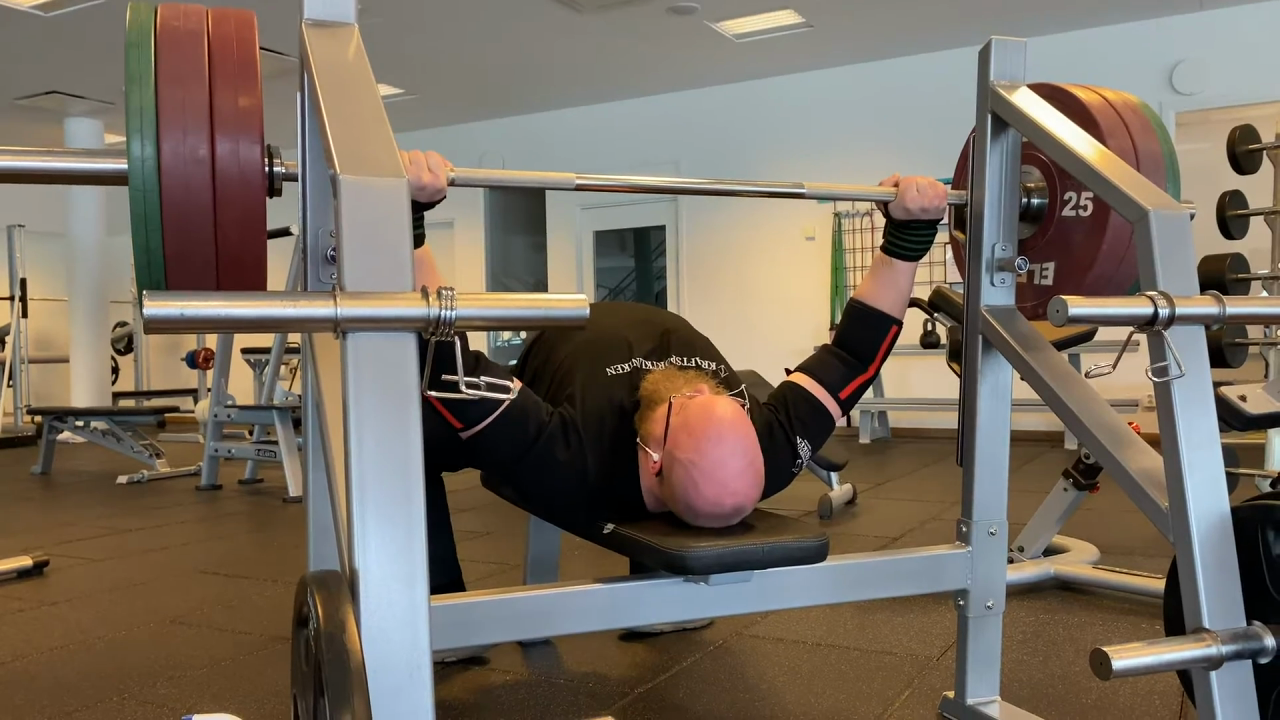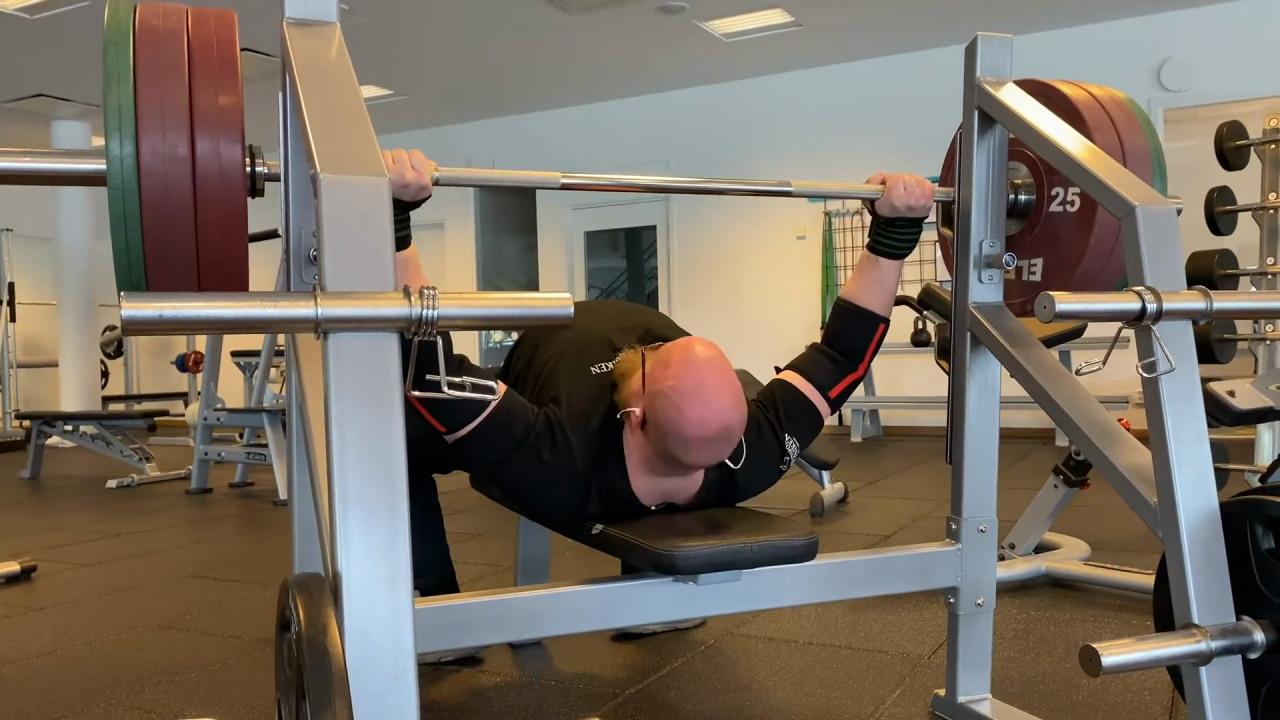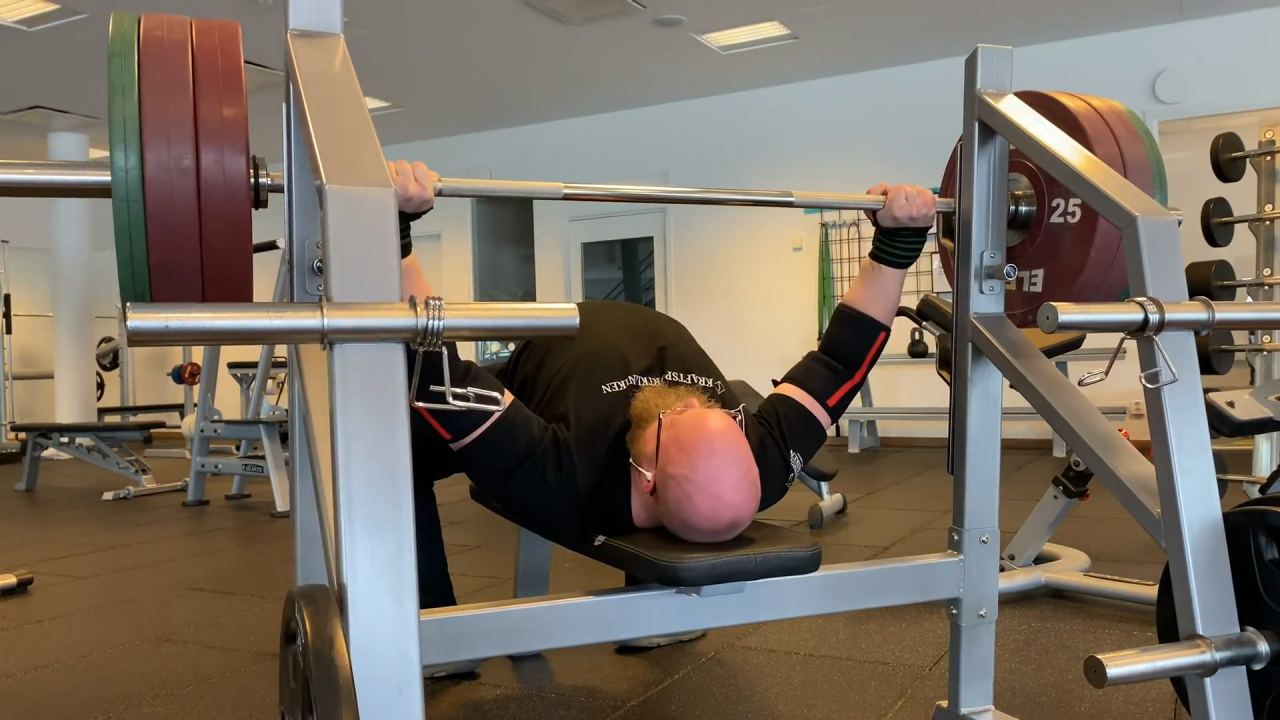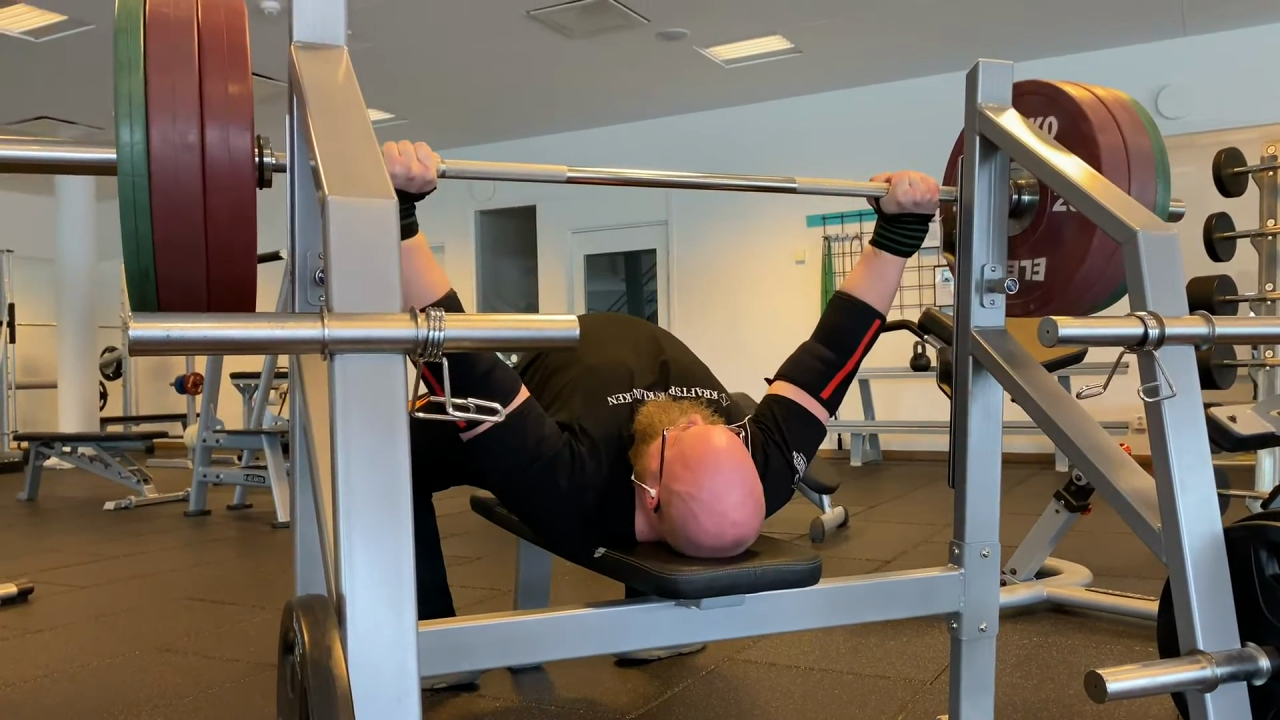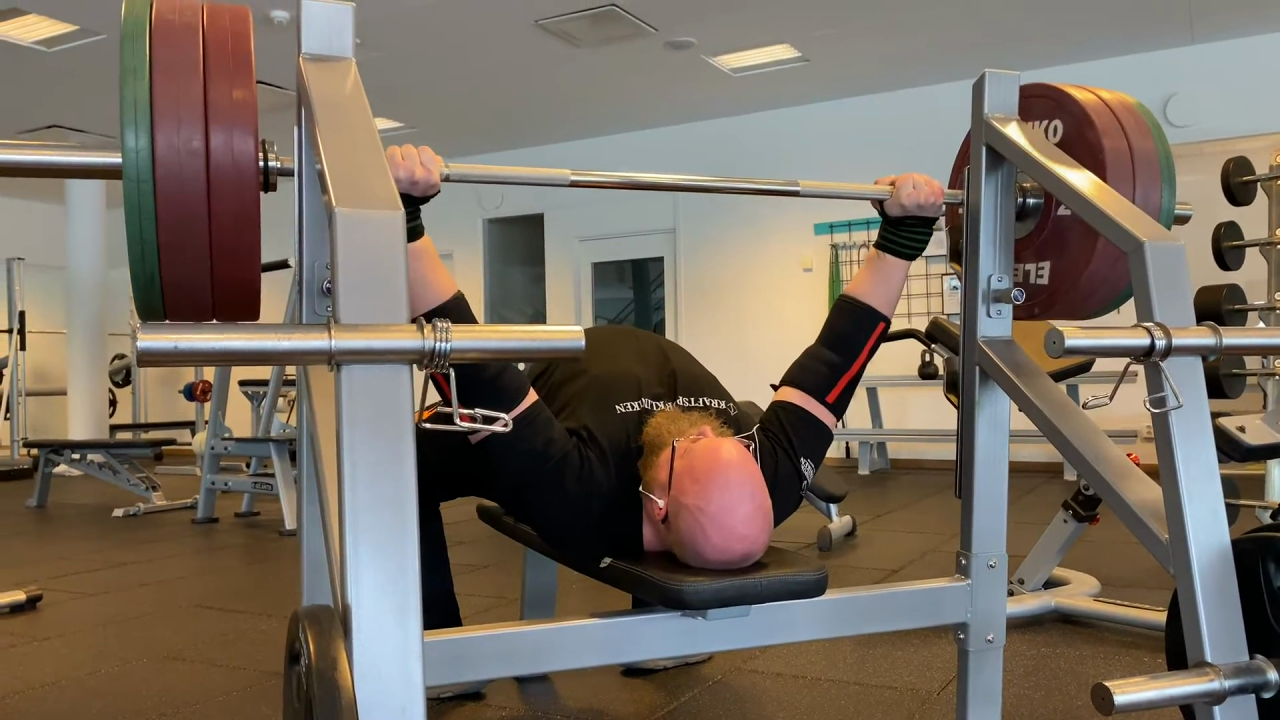
dt=1s
person 1, frame 1
left shoulder: (567, 466)
right shoulder: (774, 455)
left elbow: (442, 363)
right elbow: (855, 354)
left wrist: (412, 215)
right wrist: (910, 233)
person 1, frame 2
left shoulder: (555, 472)
right shoulder: (753, 461)
left elbow: (425, 364)
right elbow: (843, 355)
left wrist: (395, 217)
right wrist: (895, 232)
person 1, frame 3
left shoulder: (563, 485)
right shoulder: (766, 470)
left elbow: (434, 374)
right elbow: (843, 359)
left wrist: (395, 227)
right wrist: (899, 240)
person 1, frame 4
left shoulder: (566, 491)
right shoulder: (769, 473)
left elbow: (453, 356)
right elbow: (834, 351)
left wrist: (399, 209)
right wrist: (901, 228)
person 1, frame 5
left shoulder: (576, 500)
right shoulder: (779, 477)
left elbow: (466, 362)
right elbow: (837, 358)
left wrist: (404, 212)
right wrist: (905, 232)
